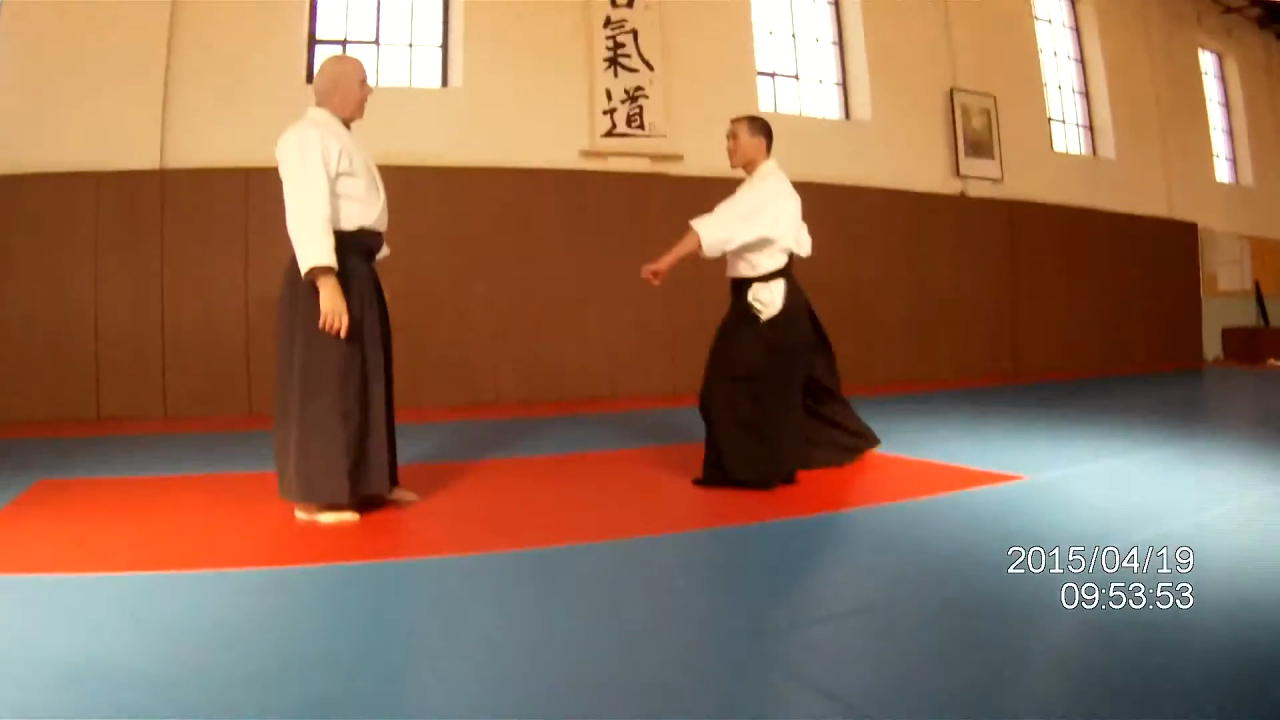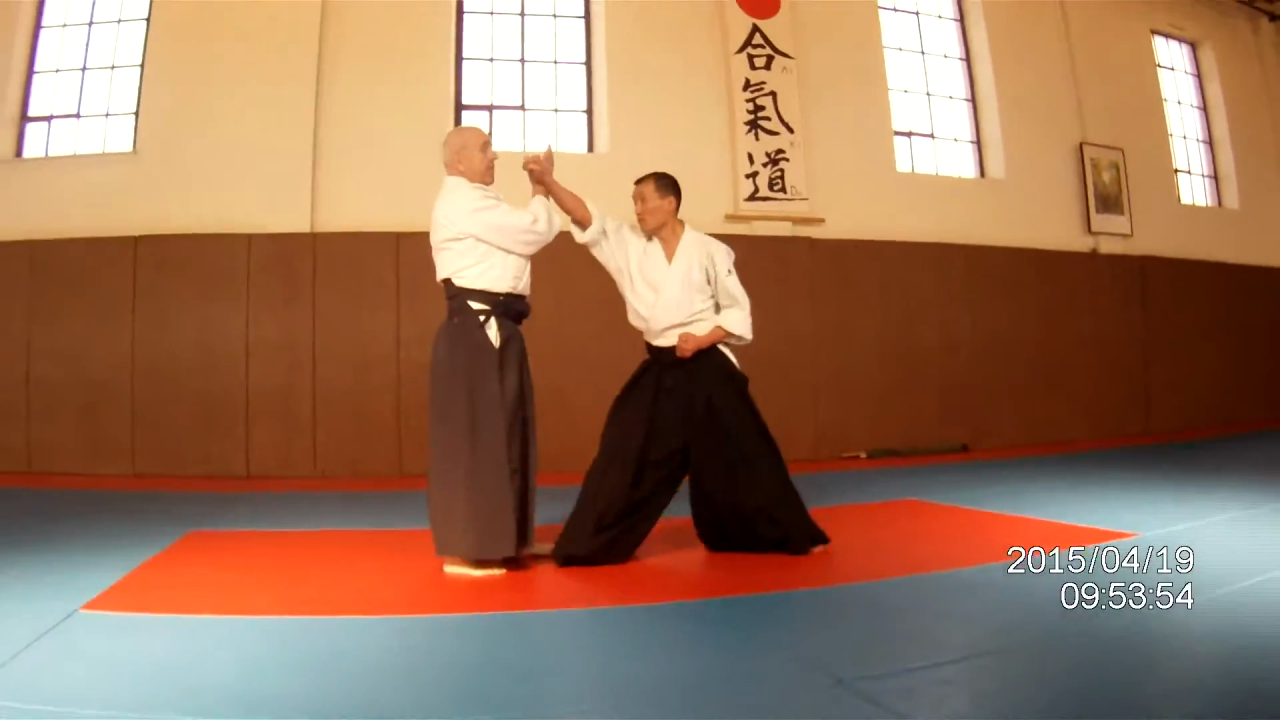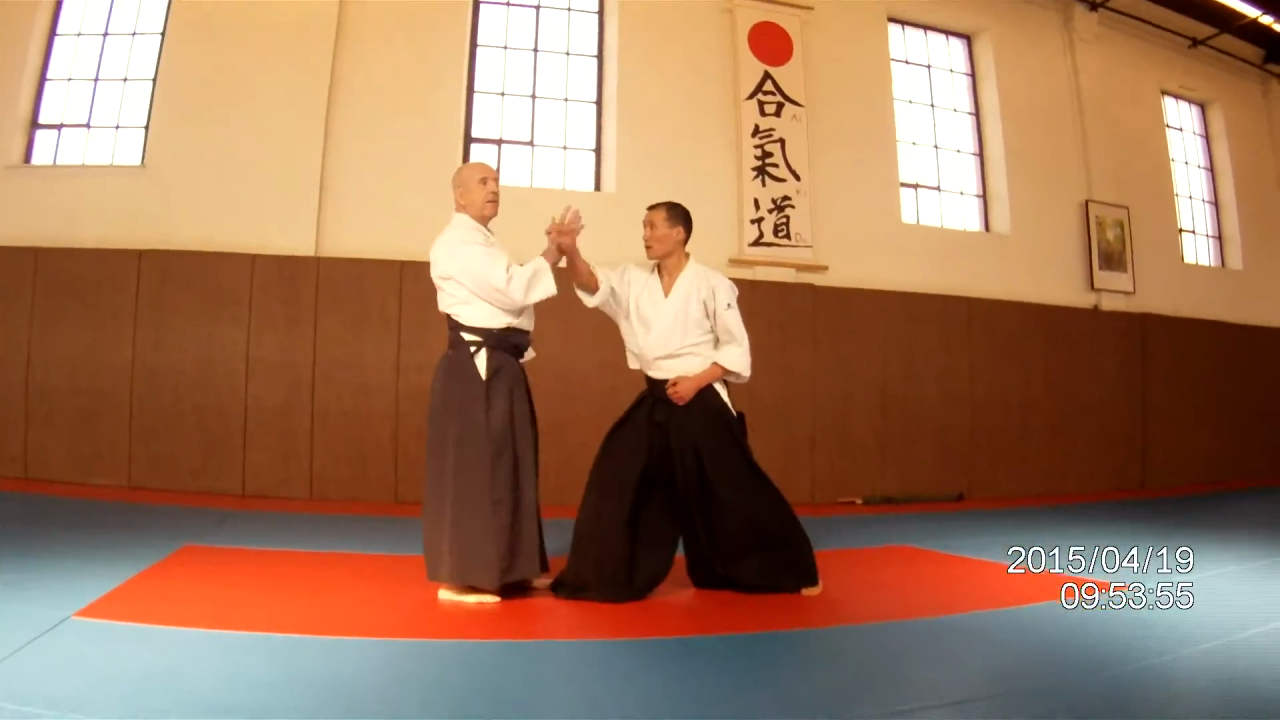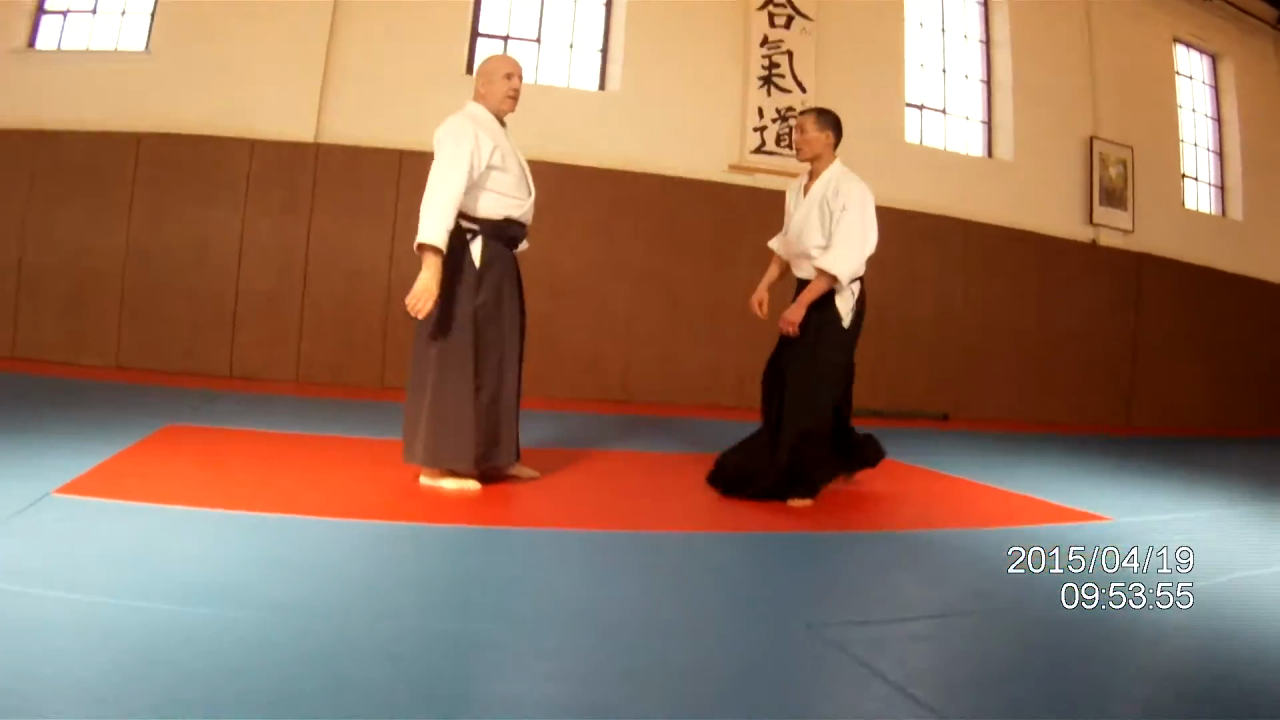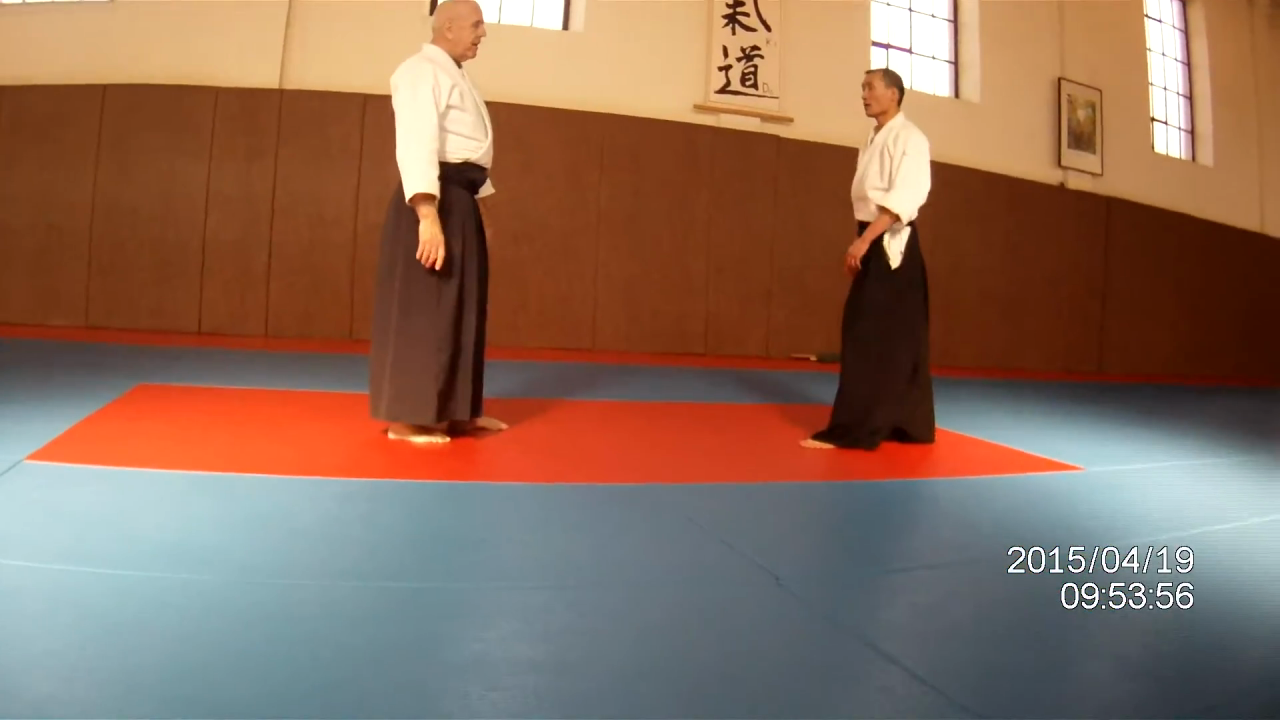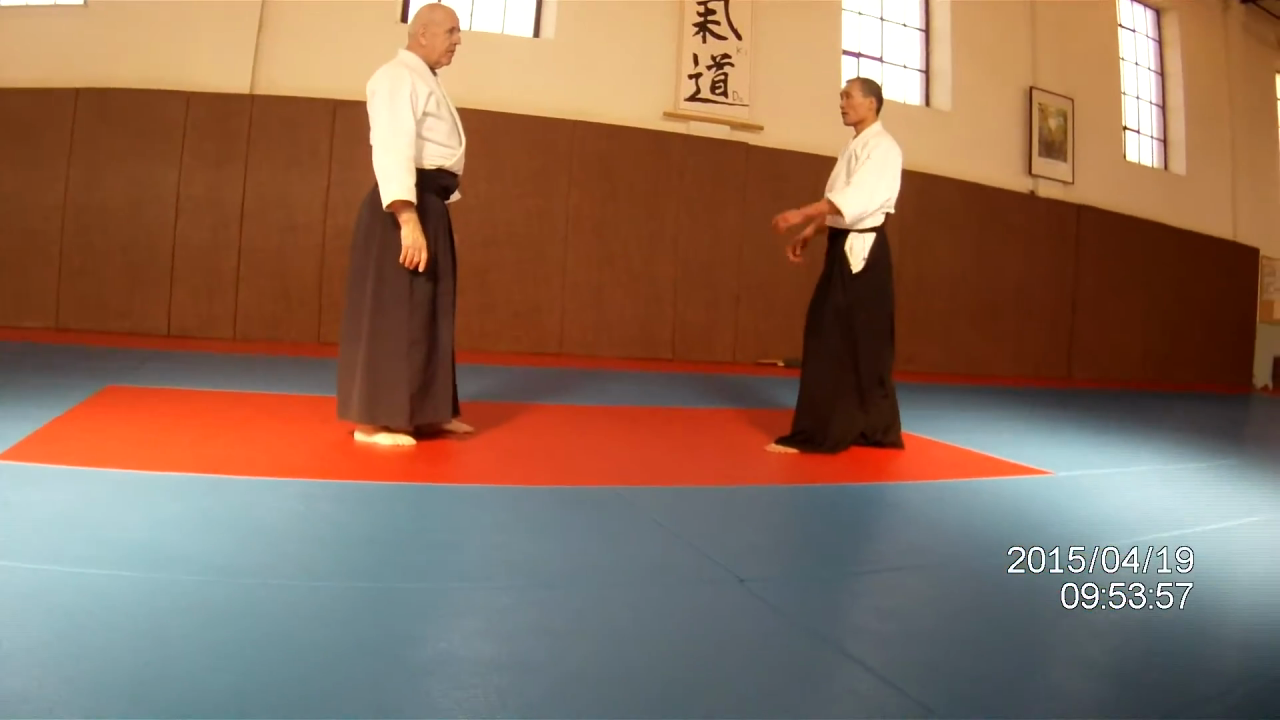
dt=0.7s
person 1, frame 1
left shoulder: (338, 137)
right shoulder: (308, 136)
right elbow: (307, 213)
left wrist: (354, 272)
right wrist: (327, 281)
left hip: (355, 267)
right hip: (326, 271)
left knee: (362, 377)
right knee: (324, 382)
left ankle: (368, 482)
right ankle: (314, 497)
person 1, frame 2
left shoulder: (470, 201)
right shoulder: (462, 202)
left elbow: (514, 236)
right elbow: (531, 231)
right wrist: (542, 190)
left hip: (491, 330)
right hip: (476, 332)
left knee: (503, 434)
right knee: (476, 438)
left ankle: (505, 541)
right ankle: (465, 552)
person 1, frame 3
left shoulder: (482, 241)
right shoulder: (458, 241)
right elbow: (512, 288)
right wrist: (554, 251)
left hip: (499, 368)
right hip: (474, 369)
left knee: (505, 469)
right knee: (472, 471)
left ankle: (502, 571)
right ankle: (457, 579)
person 1, frame 4
left shoulder: (495, 133)
right shoulder: (465, 129)
right elbow: (441, 194)
right wrist: (430, 267)
left hip: (496, 257)
right hip: (470, 255)
left knee: (493, 358)
right knee: (459, 358)
left ankle: (488, 458)
right ankle: (438, 464)
person 1, frame 5
left shoulder: (455, 76)
right shoulder: (422, 71)
right elbow: (415, 145)
left wrist: (479, 210)
right wrist: (428, 215)
left hip: (460, 203)
right hip: (435, 202)
left knee: (459, 309)
right knee: (422, 310)
left ankle: (455, 412)
right ankle: (406, 419)
person 1, frame 6
left shoulder: (425, 82)
right shoulder: (398, 78)
right elbow: (393, 151)
left wrist: (436, 214)
right wrist: (408, 219)
left hip: (429, 207)
right hip: (404, 209)
left knee: (427, 312)
right knee: (391, 312)
left ankle: (421, 414)
right ankle: (372, 421)
person 2, frame 1
left shoulder: (767, 188)
right shoulder: (767, 186)
left elbow: (717, 228)
right elbow: (801, 243)
left wrist: (665, 262)
left hip: (764, 300)
right hip: (769, 297)
left knee: (733, 387)
right knee: (803, 383)
left ankle: (754, 467)
right ankle: (849, 443)
person 2, frame 2
left shoulder: (709, 251)
right shoulder: (629, 245)
left elbow: (738, 312)
right elbow: (586, 219)
left wrist: (702, 341)
right wrist: (547, 182)
left hip: (706, 368)
right hip: (660, 370)
left knee: (744, 457)
right knee: (627, 452)
left ankle: (790, 536)
right ankle: (595, 546)
person 2, frame 3
left shoulder: (709, 284)
right shoulder: (633, 279)
left elbow: (736, 349)
right elbow: (592, 285)
left wrist: (697, 381)
right wrist: (571, 253)
left hip: (701, 401)
right hip: (654, 402)
left knee: (735, 491)
right knee: (616, 482)
left ankle: (794, 571)
right ankle: (603, 577)
person 2, frame 4
left shoulder: (850, 189)
right shoulder: (799, 188)
left elbow: (844, 257)
left wrist: (801, 303)
right wrist: (765, 283)
left hip: (834, 301)
right hip: (805, 296)
left knee: (810, 392)
right knee: (788, 383)
left ankle: (796, 481)
right ankle: (849, 456)
person 2, frame 5
left shoulder: (908, 138)
right shoulder: (875, 140)
left elbow: (904, 198)
left wrist: (864, 241)
right wrist: (860, 242)
left hip: (891, 246)
right hip: (875, 246)
left knee: (871, 336)
right knee: (896, 338)
left ankle: (849, 429)
right ankle: (907, 424)
person 2, frame 6
left shoulder: (880, 145)
right shoulder: (857, 145)
left elbow: (856, 199)
left wrist: (801, 215)
right wrist: (807, 233)
left hip: (862, 251)
right hip: (845, 249)
left knee: (833, 340)
right knee: (862, 343)
left ankle: (815, 434)
right ankle: (873, 428)
